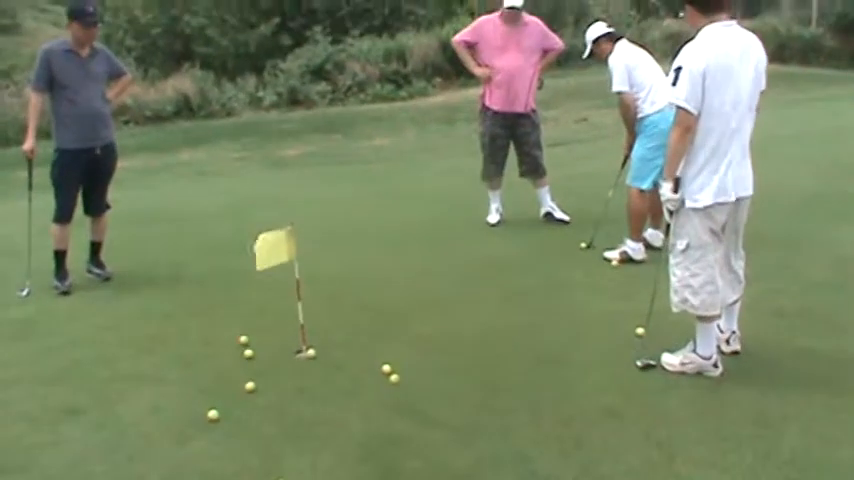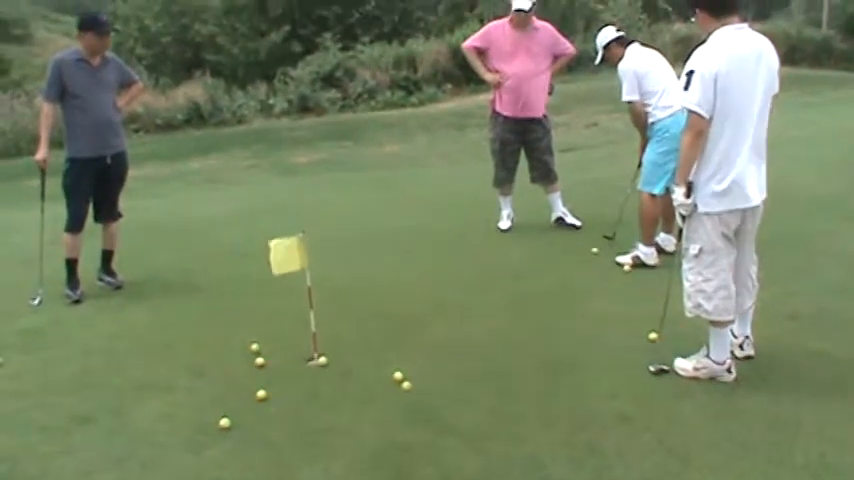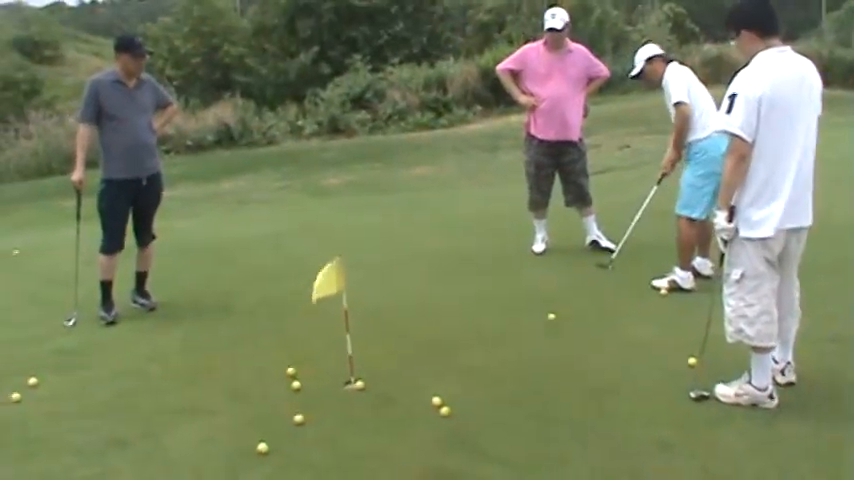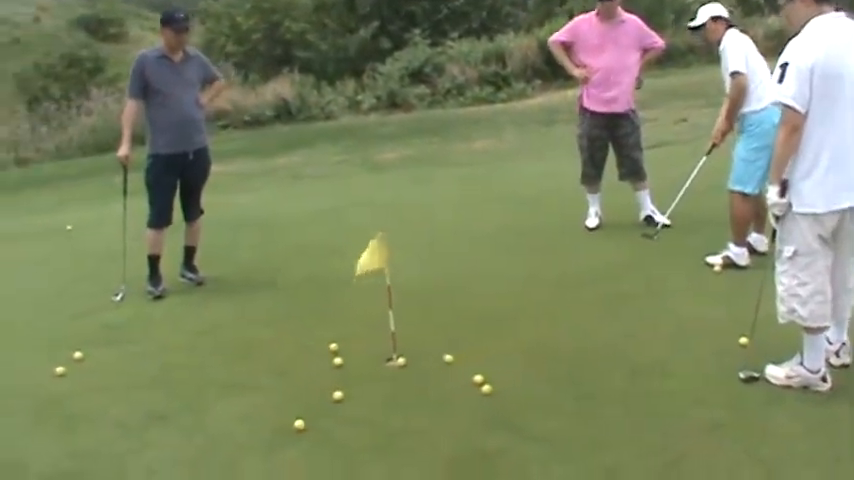
dt=0.7s
person 1, frame 1
left shoulder: (696, 53)
right shoulder: (754, 46)
left elbow: (685, 126)
right elbow: (751, 108)
left wrist: (669, 180)
left hip: (703, 183)
right hip: (739, 176)
left knee: (699, 269)
right knee: (731, 258)
left ankle: (705, 353)
right ankle: (728, 331)
person 1, frame 2
left shoulder: (707, 57)
right shoulder: (766, 49)
left elbow: (696, 129)
right elbow: (765, 109)
left wrist: (680, 184)
left hip: (716, 186)
right hip: (752, 180)
left knee: (712, 271)
right knee: (743, 263)
left ankle: (719, 358)
right ankle: (742, 336)
person 1, frame 3
left shoulder: (750, 80)
right shoulder: (809, 71)
left elbow: (739, 153)
right elbow: (805, 134)
left wrist: (723, 209)
left hip: (759, 210)
right hip: (797, 205)
left knee: (753, 296)
right knee: (786, 287)
left ankle: (760, 385)
right ankle: (783, 361)
person 1, frame 4
left shoulder: (803, 47)
left elbow: (791, 125)
left wrist: (775, 183)
left hip: (813, 185)
left knee: (806, 275)
left ankle: (812, 367)
person 2, frame 1
left shoulder: (102, 54)
right shoulder: (50, 54)
left elbow: (126, 77)
right elbow: (37, 95)
left wrist: (110, 97)
right wrist: (30, 137)
left hip: (103, 144)
right hip: (69, 148)
left knee: (99, 207)
right knee: (64, 212)
left ankle: (95, 259)
right ankle: (60, 270)
person 2, frame 2
left shoulder: (113, 63)
right shoulder: (61, 64)
left elbow: (136, 85)
right elbow: (49, 105)
left wrist: (121, 104)
right wrist: (43, 146)
left hip: (115, 152)
right hip: (81, 156)
left knee: (110, 214)
right knee: (75, 219)
left ankle: (106, 268)
right ankle: (72, 279)
person 2, frame 3
left shoulder: (149, 84)
right shoulder: (98, 85)
left elbow: (171, 106)
right elbow: (86, 126)
left wrist: (157, 126)
right wrist: (79, 167)
left hip: (149, 174)
right hip: (116, 178)
left knee: (145, 237)
right knee: (111, 241)
left ankle: (140, 290)
right ankle: (106, 300)
person 2, frame 4
left shoulder: (196, 60)
right shoulder: (145, 61)
left elbow: (219, 81)
right elbow: (133, 102)
left wrist: (205, 99)
right wrist: (126, 143)
left hip: (197, 150)
right hip: (163, 153)
left knee: (193, 212)
right knee: (158, 217)
left ankle: (188, 265)
right ankle: (154, 275)
person 3, frame 1
left shoulder: (617, 57)
right shoulder: (632, 50)
left elbow: (627, 102)
left wrist: (630, 136)
right wrist: (635, 134)
left hip: (655, 121)
right hip: (669, 115)
left knee: (638, 186)
right knee: (655, 181)
left ankle: (634, 246)
right ankle: (654, 234)
person 3, frame 2
left shoulder: (627, 64)
right shoulder: (649, 53)
left elbow: (637, 109)
left wrist: (644, 139)
right wrist: (648, 137)
left hip: (668, 126)
right hip: (682, 120)
left knee: (649, 190)
right knee: (666, 185)
left ankle: (646, 251)
right ankle: (666, 239)
person 3, frame 3
left shoulder: (674, 74)
right shoulder: (678, 75)
left elbow: (684, 113)
right elbow: (681, 121)
left wrist: (675, 151)
right wrist: (671, 153)
left hip: (705, 149)
right hip: (714, 146)
left knee: (687, 214)
right knee: (700, 210)
left ankle: (683, 275)
right ankle: (702, 263)
person 3, frame 4
left shoulder: (733, 41)
right shoulder: (733, 43)
left elbow: (740, 84)
right elbow: (733, 92)
left wrist: (729, 122)
right wrist: (721, 123)
left hip: (759, 120)
right hip: (765, 118)
left knee: (741, 189)
right knee: (754, 185)
left ankle: (737, 251)
right ankle: (758, 238)
person 4, frame 1
left shoulder: (535, 26)
right shoulder: (484, 24)
left elbow: (557, 47)
right elbow: (458, 41)
left wrist: (539, 68)
right wrist: (475, 68)
left hip: (525, 108)
right hip: (494, 108)
left knee: (535, 162)
right knee: (492, 162)
left ankle: (547, 206)
right ankle: (495, 207)
person 4, frame 2
left shoulder: (546, 31)
right shoulder: (494, 30)
left elbow: (569, 52)
right elbow: (468, 47)
left wrist: (549, 72)
right wrist: (485, 74)
left hip: (536, 112)
right hip: (504, 112)
left knee: (546, 166)
right knee: (504, 167)
left ankle: (559, 212)
right ankle: (506, 212)
person 4, frame 3
left shoulder: (580, 54)
right shoulder: (529, 53)
left elbow: (603, 74)
right elbow: (502, 69)
left wrist: (584, 94)
right wrist: (519, 96)
left hip: (570, 134)
right hip: (539, 135)
left knee: (580, 189)
right knee: (538, 191)
left ankle: (593, 234)
right ankle: (540, 235)
person 4, frame 4
left shoulder: (634, 24)
right shoulder: (581, 24)
left elbow: (657, 45)
right elbow: (555, 41)
left wrist: (638, 67)
right wrist: (573, 70)
left hip: (624, 107)
right hip: (592, 107)
left knee: (634, 163)
right knee: (591, 165)
left ankle: (647, 210)
right ankle: (594, 210)
